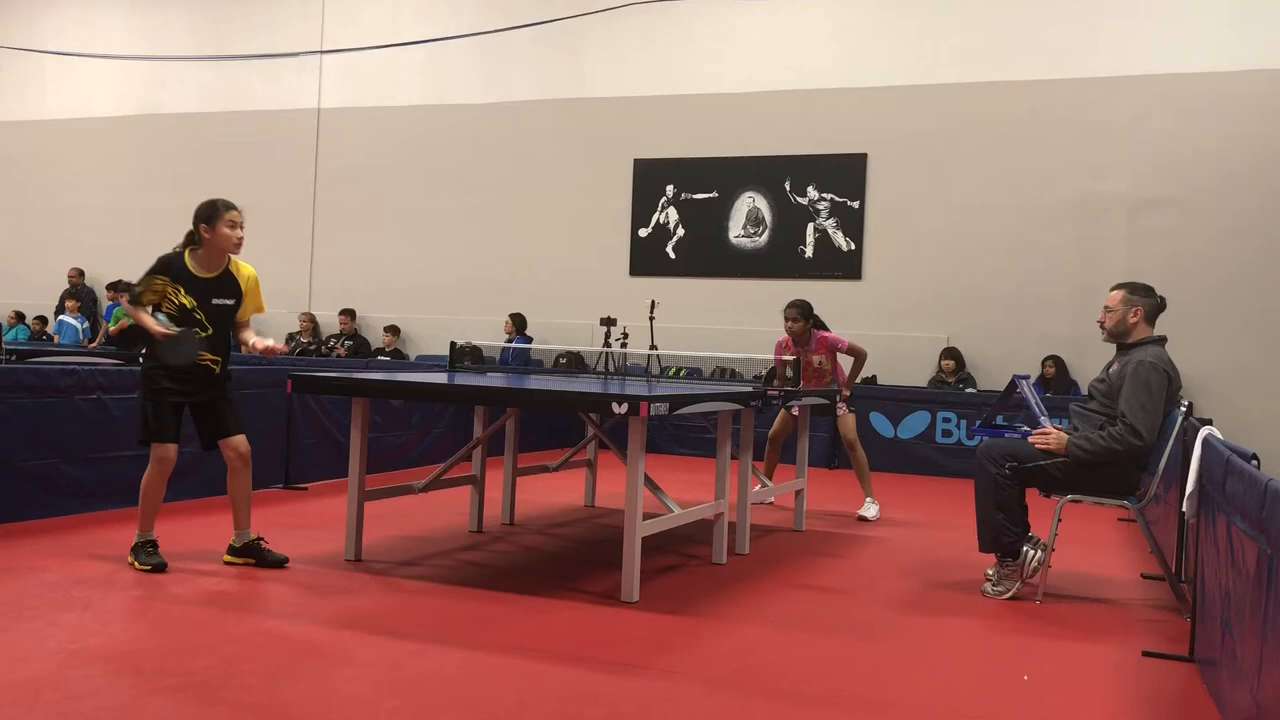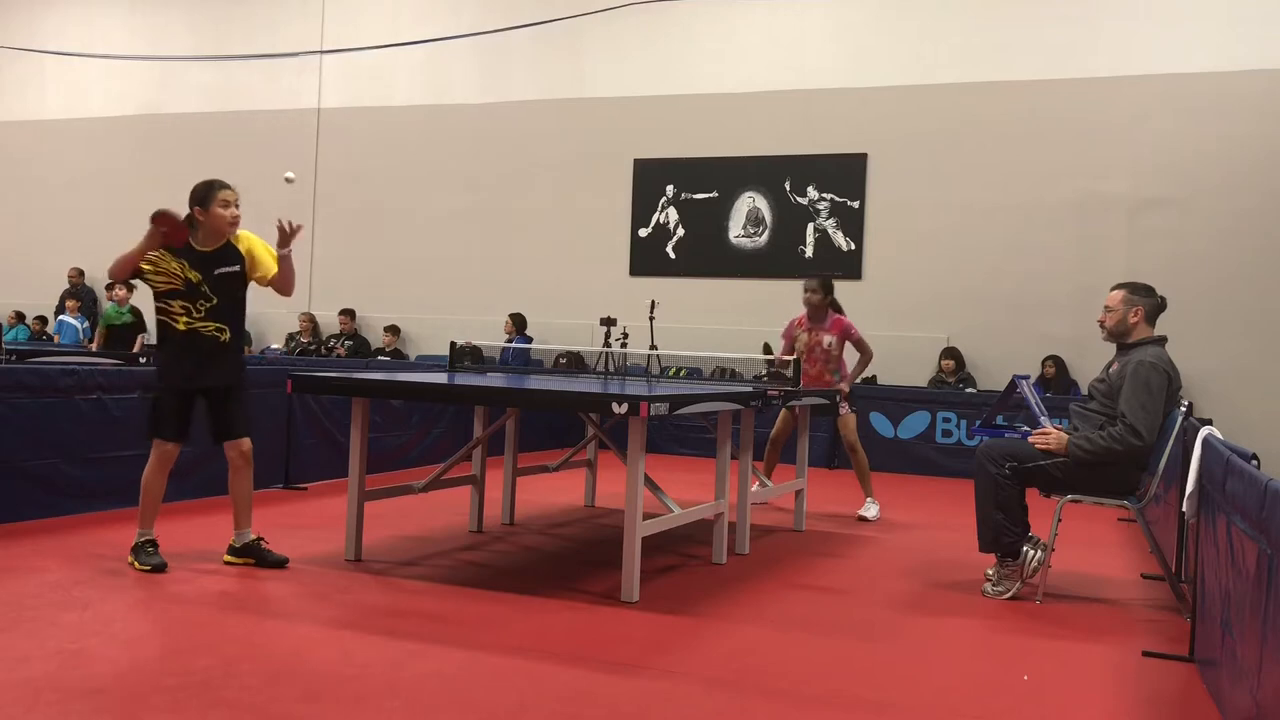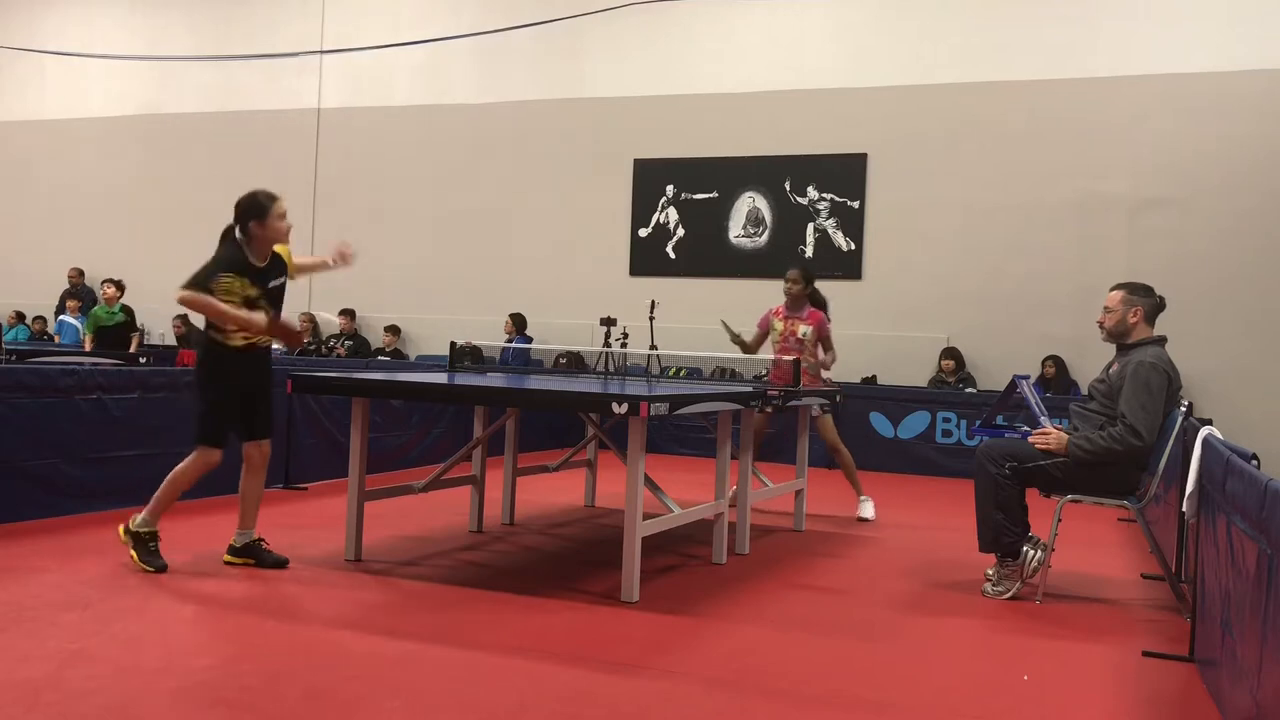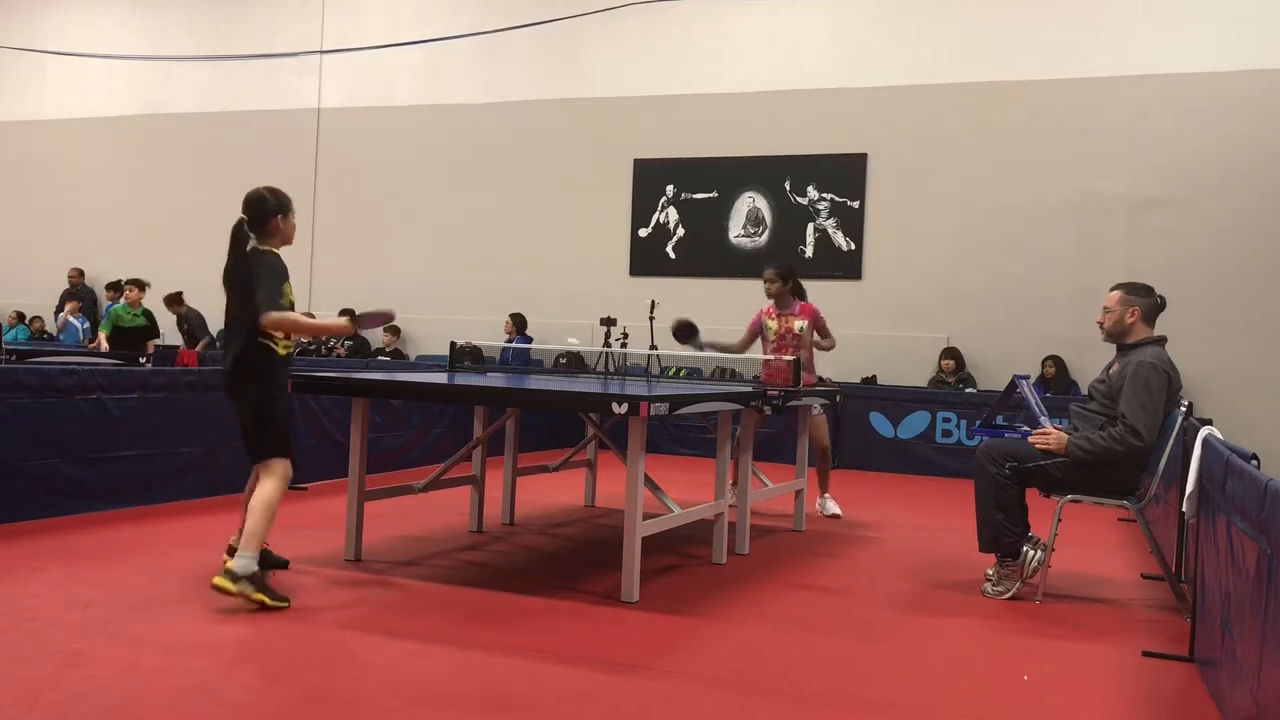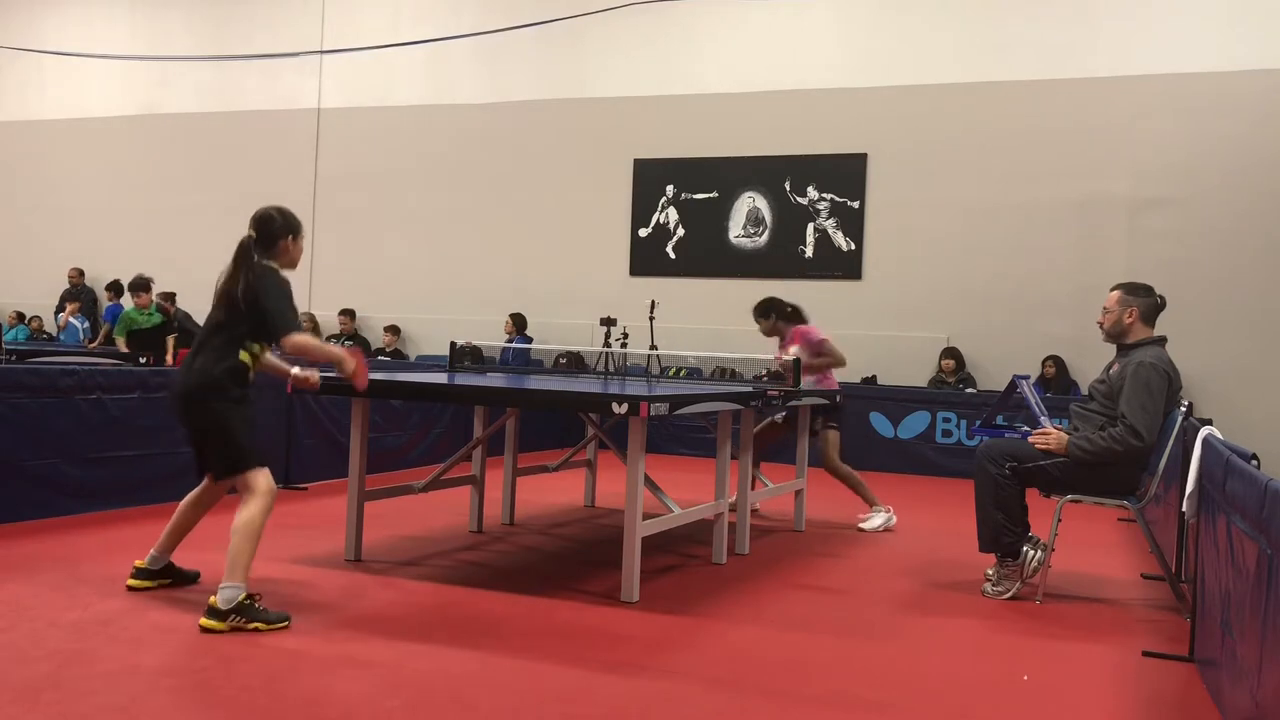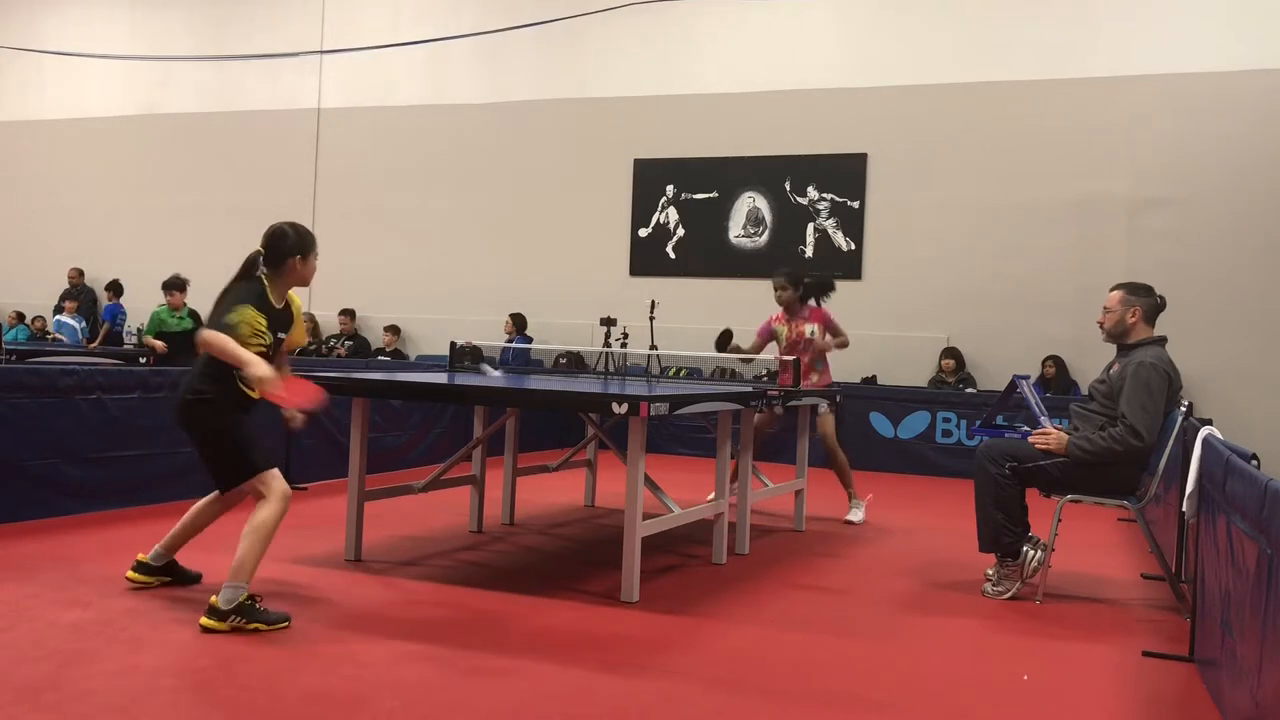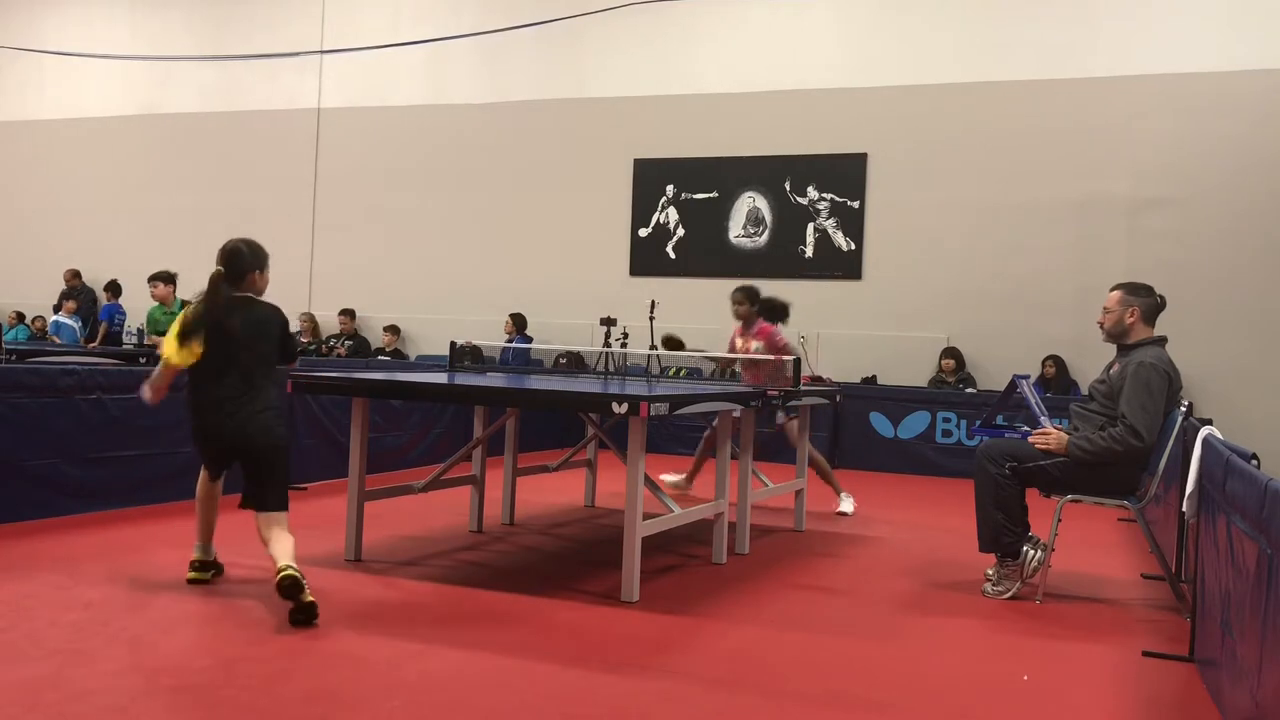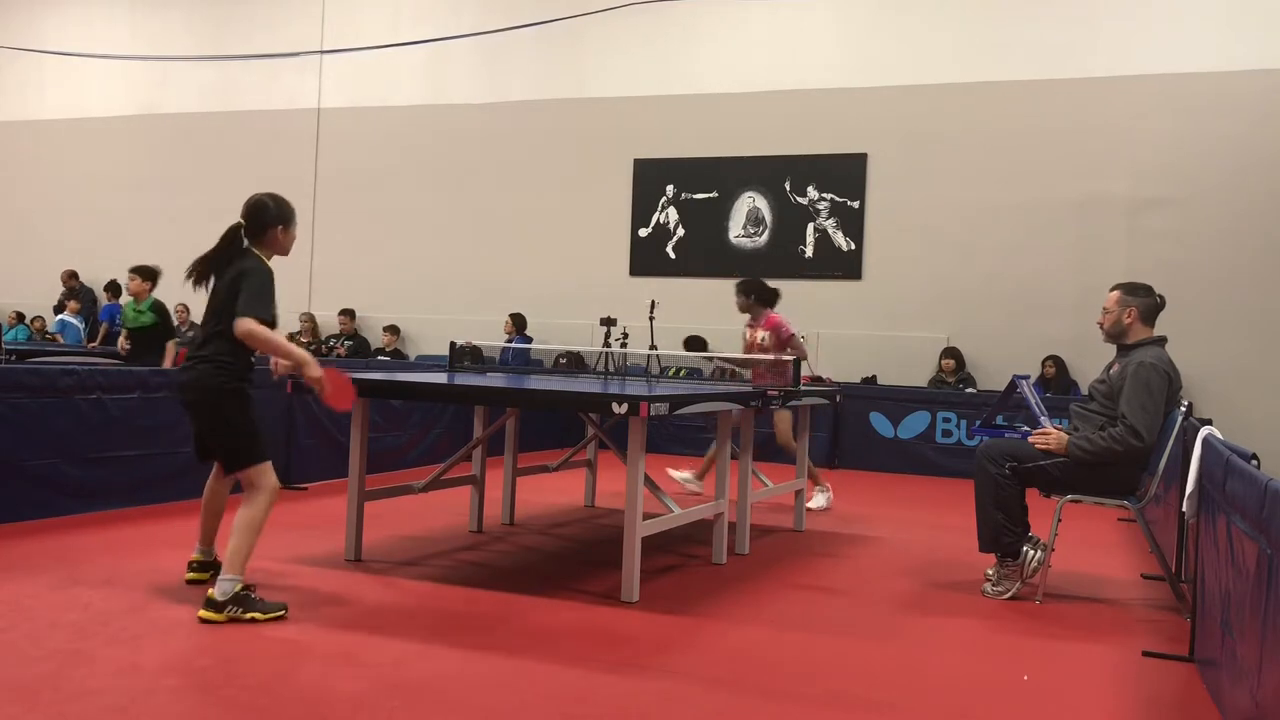
dt=0.4s
person 1, frame 1
left shoulder: (243, 276)
right shoulder: (170, 267)
left elbow: (240, 327)
right elbow: (133, 305)
left wrist: (256, 342)
right wrist: (153, 327)
left hip: (211, 380)
right hip: (164, 377)
left knee: (239, 452)
right knee: (164, 456)
left ankle: (243, 542)
right ankle: (143, 542)
person 1, frame 2
left shoulder: (244, 245)
right shoulder: (168, 249)
left elbow: (284, 287)
right elbow: (115, 273)
left wrist: (284, 250)
right wrist: (144, 245)
left hip: (225, 366)
right hip: (176, 366)
left knee: (241, 450)
right knee: (164, 452)
left ankle: (243, 541)
right ankle: (145, 540)
person 1, frame 3
left shoulder: (278, 257)
right shoulder: (229, 261)
right elbow: (186, 296)
left wrist: (325, 263)
right wrist: (240, 316)
left hip: (256, 368)
right hip: (221, 369)
left knee: (260, 452)
right knee: (208, 456)
left ankle: (244, 542)
right ankle: (141, 528)
person 1, frame 4
left shoulder: (243, 259)
right shoulder: (269, 263)
right elbow: (270, 318)
right wrist: (331, 327)
left hip: (244, 374)
right hip: (260, 377)
left knee: (260, 460)
right knee: (276, 470)
left ankle: (248, 546)
right ankle: (240, 571)
person 1, frame 5
left shoulder: (246, 277)
right shoulder: (270, 280)
right elbow: (292, 339)
left wrist: (291, 374)
right wrist: (341, 356)
left hip: (199, 391)
right hip: (213, 396)
left knee: (220, 482)
right knee: (259, 488)
left ankle: (153, 565)
right ankle: (229, 603)
person 1, frame 6
left shoulder: (287, 305)
right shoulder: (249, 295)
left elbow: (280, 358)
right elbow: (206, 336)
left wrist: (285, 403)
right wrist: (251, 361)
left hip: (223, 407)
right hip: (211, 407)
left knee: (233, 493)
right knee: (274, 492)
left ankle: (155, 562)
right ankle: (228, 603)
person 1, frame 7
left shoulder: (196, 316)
right shoulder: (272, 317)
left elbow: (162, 381)
right elbow: (289, 357)
left wrist: (149, 393)
left hip: (214, 424)
right hip: (267, 426)
left knee: (212, 470)
right knee: (274, 525)
left ankle: (203, 559)
right ankle: (287, 570)
person 1, frame 8
left shoulder: (238, 262)
right shoulder: (256, 271)
right elbow: (247, 328)
left wrist: (280, 351)
right wrist: (301, 357)
left hip: (200, 381)
right hip: (218, 387)
left knee: (225, 469)
right knee: (263, 485)
left ankle: (204, 559)
right ankle: (226, 595)
person 2, frame 1
left shoulder: (1147, 364)
right shoulder: (1131, 356)
left elbow: (1133, 437)
left wrist: (1069, 445)
right wrist: (1067, 433)
left hip: (1109, 468)
right hip: (1093, 454)
left knee: (994, 455)
right knee: (997, 453)
left ankle: (1013, 553)
right ankle: (1019, 545)
person 2, frame 2
left shoulder: (1147, 364)
right shoulder: (1131, 356)
left elbow: (1133, 437)
left wrist: (1069, 446)
right wrist: (1067, 433)
left hip: (1110, 468)
right hip: (1095, 455)
left knee: (993, 454)
right knee: (998, 452)
left ankle: (1013, 554)
right ankle: (1020, 544)
person 2, frame 3
left shoulder: (1147, 365)
right shoulder: (1131, 356)
left elbow: (1133, 438)
left wrist: (1070, 445)
right wrist: (1068, 433)
left hip: (1110, 468)
right hip: (1095, 455)
left knee: (994, 455)
right knee: (997, 452)
left ankle: (1013, 554)
right ankle: (1020, 544)
person 2, frame 4
left shoulder: (1147, 365)
right shoulder: (1131, 356)
left elbow: (1133, 438)
left wrist: (1069, 446)
right wrist: (1067, 434)
left hip: (1109, 469)
right hip: (1094, 456)
left knee: (993, 454)
right knee: (998, 452)
left ankle: (1012, 554)
right ankle: (1020, 545)
person 2, frame 5
left shoulder: (1147, 365)
right shoulder: (1131, 357)
left elbow: (1133, 438)
left wrist: (1070, 445)
right wrist: (1067, 434)
left hip: (1108, 468)
right hip: (1092, 454)
left knee: (993, 455)
right knee: (996, 452)
left ankle: (1012, 554)
right ankle: (1020, 544)
person 2, frame 6
left shoulder: (1147, 365)
right shoulder: (1131, 356)
left elbow: (1133, 438)
left wrist: (1069, 446)
right wrist: (1067, 434)
left hip: (1109, 469)
right hip: (1093, 456)
left knee: (994, 454)
right knee: (998, 452)
left ankle: (1013, 554)
right ankle: (1020, 544)
person 2, frame 7
left shoulder: (1147, 365)
right shoulder: (1131, 357)
left elbow: (1133, 438)
left wrist: (1070, 445)
right wrist: (1068, 434)
left hip: (1107, 469)
right hip: (1094, 455)
left knee: (994, 455)
right knee: (997, 451)
left ankle: (1013, 554)
right ankle: (1020, 544)
person 2, frame 8
left shoulder: (1147, 366)
right shoulder: (1132, 357)
left elbow: (1133, 438)
left wrist: (1069, 446)
right wrist: (1068, 434)
left hip: (1107, 469)
right hip: (1093, 456)
left knee: (994, 455)
right knee: (998, 451)
left ankle: (1013, 554)
right ankle: (1019, 544)
person 3, frame 1
left shoulder: (827, 340)
right shoulder: (782, 346)
left elbow: (861, 354)
left wrist: (847, 386)
left knee: (850, 439)
right knee: (774, 436)
left ankle: (870, 501)
person 3, frame 2
left shoulder: (842, 325)
right shoulder: (795, 325)
left elbow: (867, 354)
right elbow: (785, 360)
left wrist: (848, 382)
left hip: (835, 389)
right hip: (805, 388)
left knee: (851, 442)
right knee: (776, 437)
left ankle: (871, 501)
right ankle: (763, 486)
person 3, frame 3
left shoulder: (818, 318)
right shoulder: (772, 315)
left elbow: (830, 352)
right elbow: (752, 349)
left wrist: (828, 361)
right wrist: (740, 342)
left hip: (810, 387)
left knee: (834, 444)
right knee: (752, 436)
left ankle: (863, 498)
right ankle: (740, 488)
person 3, frame 4
left shoulder: (809, 312)
right shoulder: (763, 316)
left elbow: (830, 340)
right elbow: (739, 348)
left wrist: (822, 345)
right wrist: (709, 345)
left hip: (805, 386)
left knee: (822, 445)
left ankle: (824, 496)
right ankle: (735, 489)
person 3, frame 5
left shoulder: (805, 333)
right shoulder: (782, 345)
left elbow: (840, 360)
left wrist: (805, 365)
left hip: (825, 403)
left knee: (831, 462)
right knee: (756, 439)
left ankle: (881, 509)
person 3, frame 6
left shoulder: (819, 315)
right shoulder: (774, 323)
left elbow: (844, 340)
right elbow: (749, 356)
left wrist: (831, 344)
right wrist: (735, 350)
left hip: (819, 387)
left knee: (829, 443)
right knee: (752, 433)
left ankle: (855, 502)
right ankle: (731, 486)
person 3, frame 7
left shoulder: (768, 332)
right shoulder: (738, 333)
left elbow: (795, 359)
right knee: (712, 435)
left ankle: (843, 494)
right ankle: (687, 479)
person 3, frame 8
left shoulder: (776, 322)
right shoulder: (751, 324)
left elbow: (802, 353)
left wrist: (774, 357)
left knee: (785, 441)
left ankle: (822, 489)
right ankle: (696, 478)
